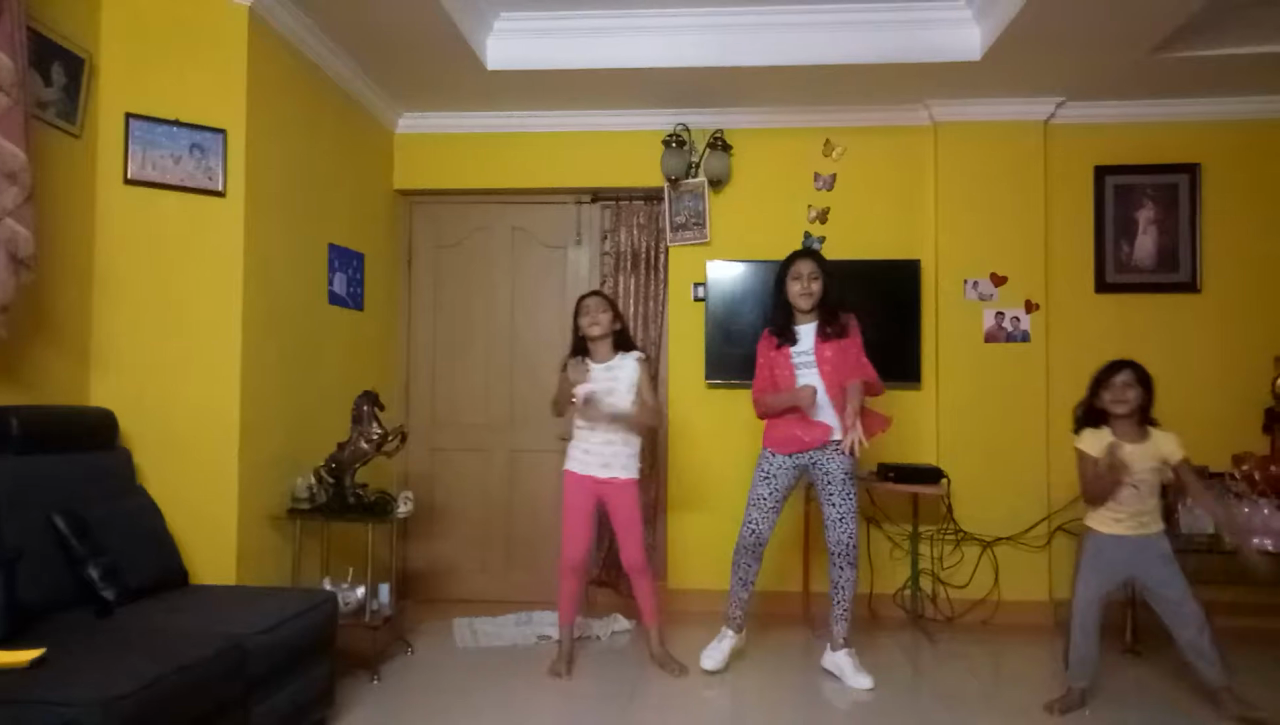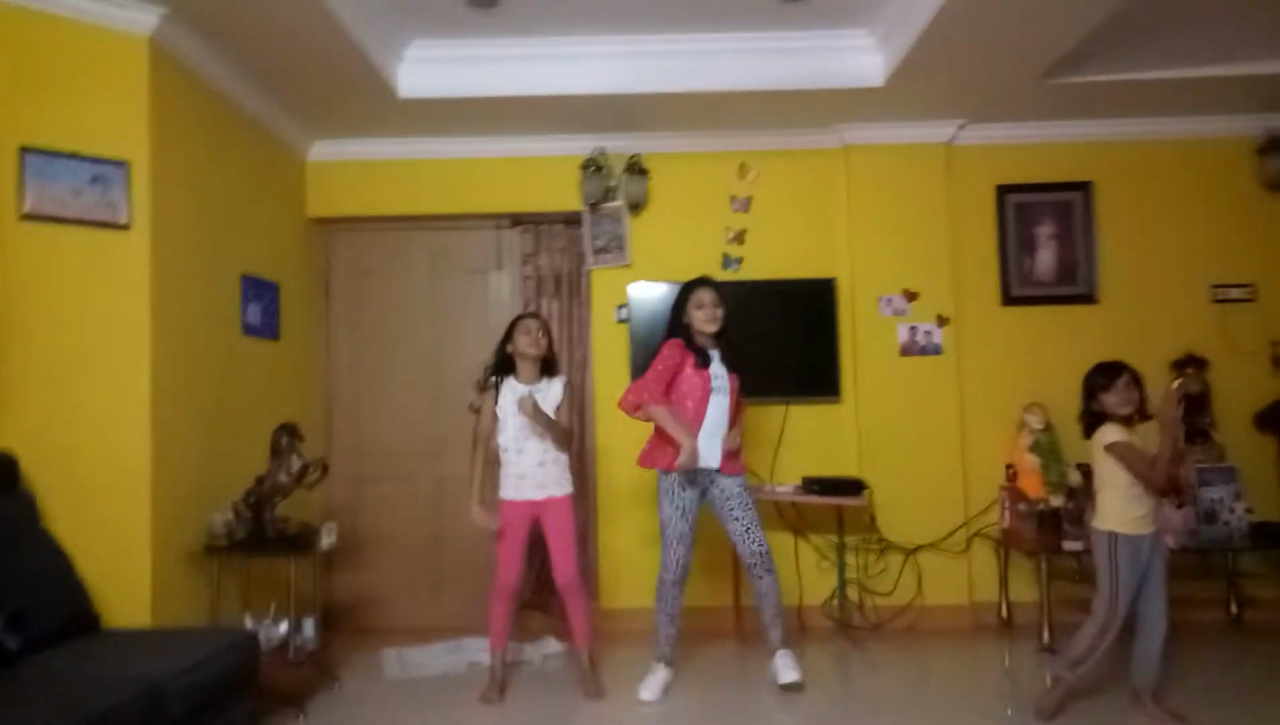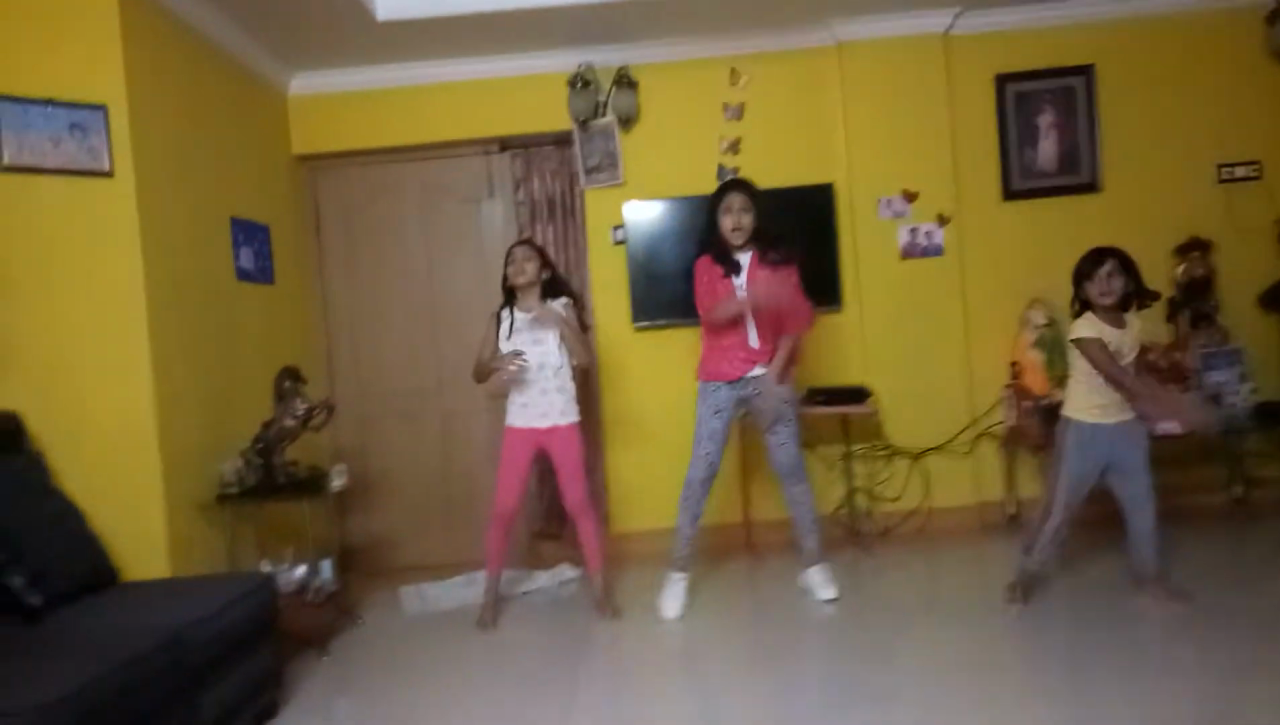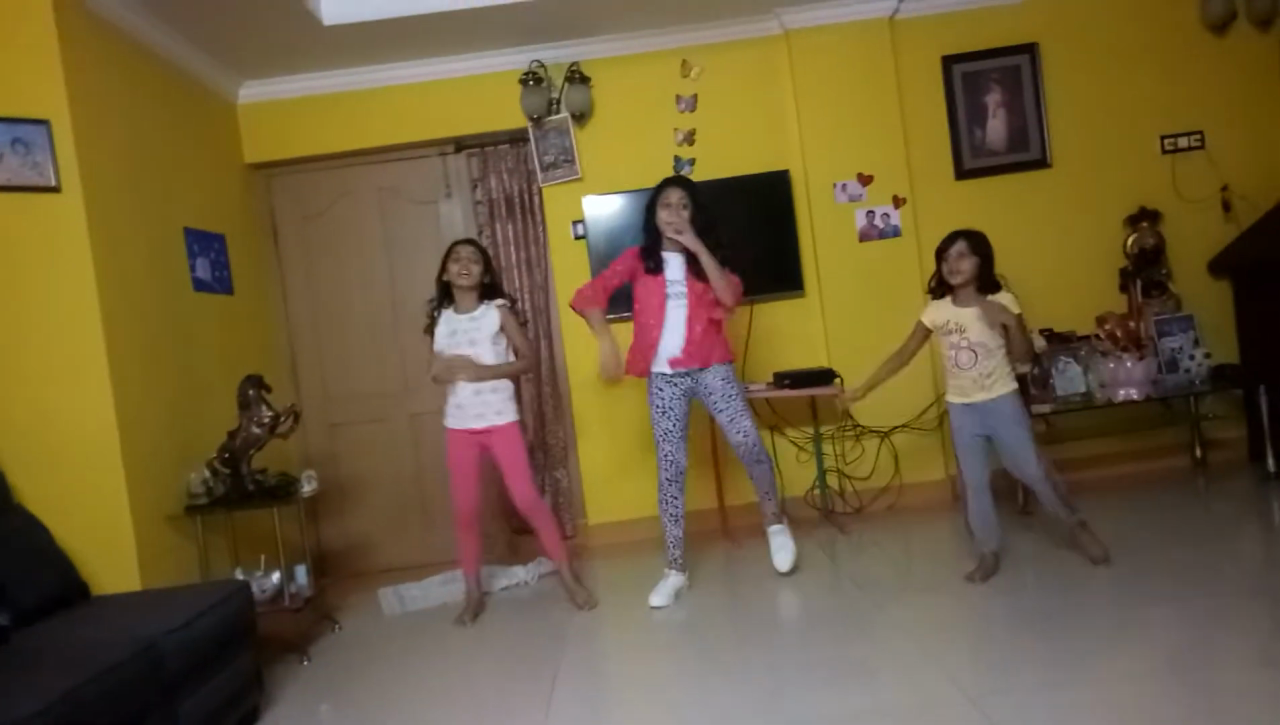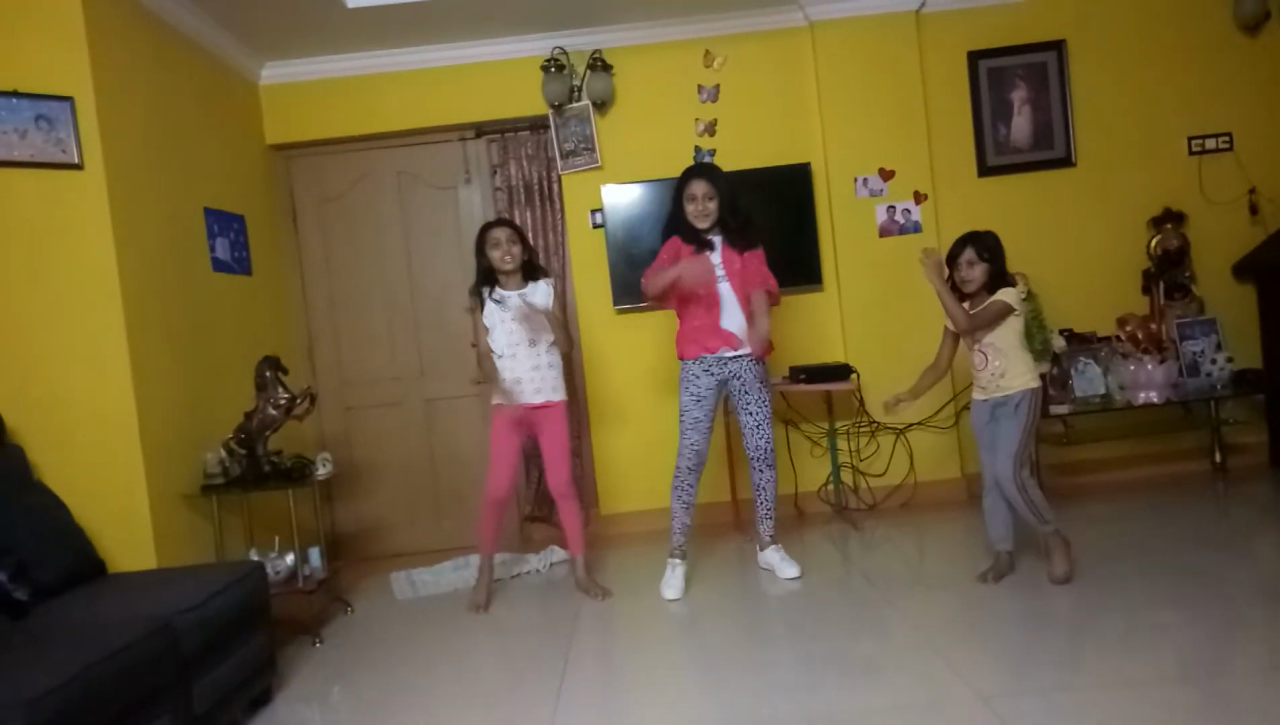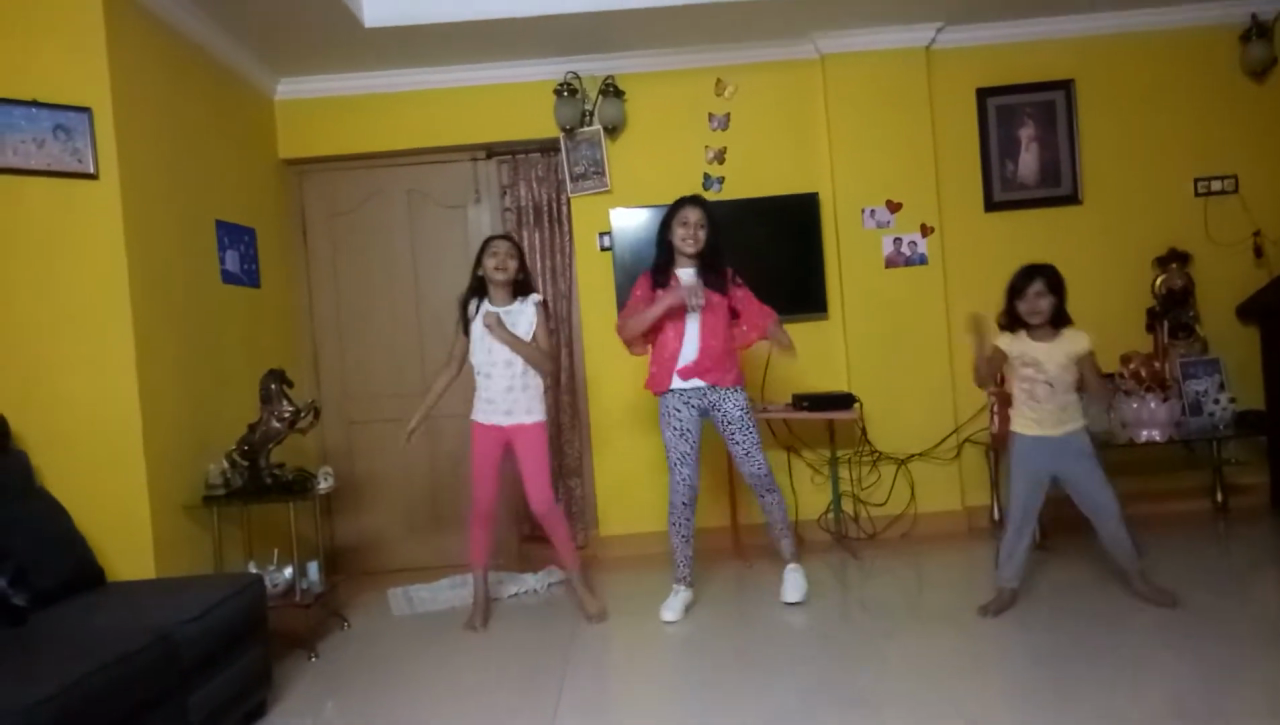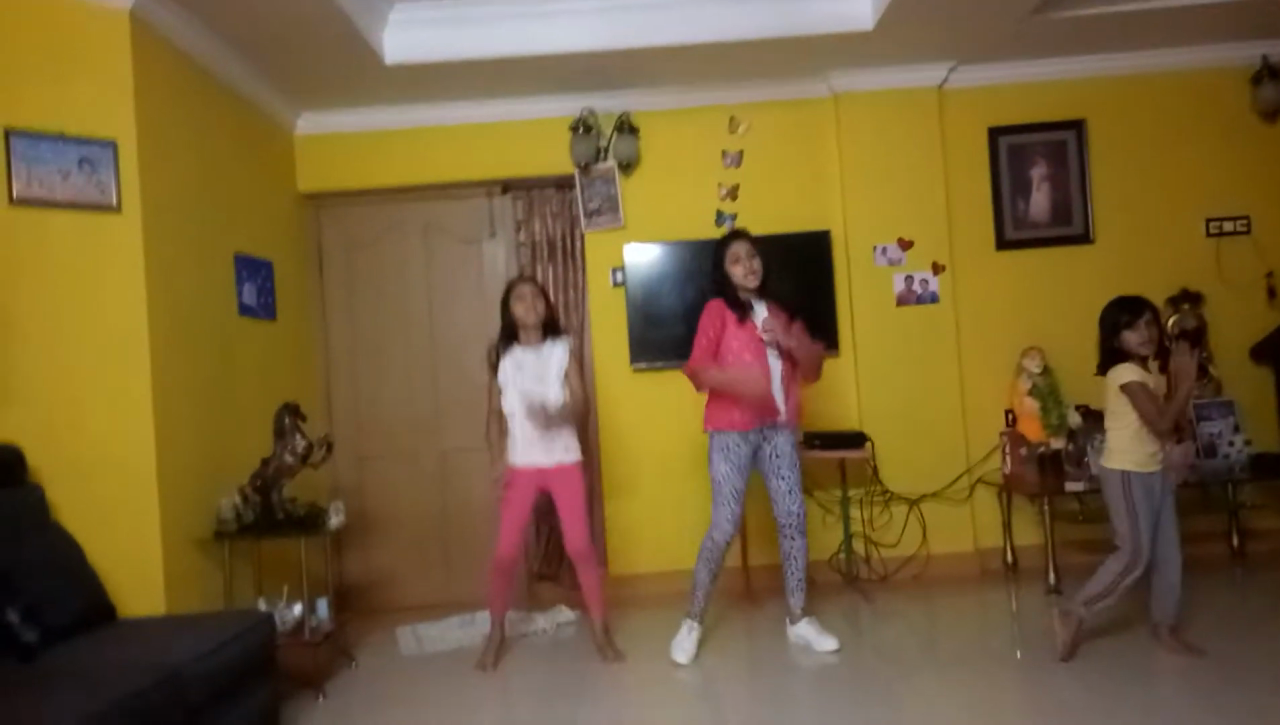
dt=0.5s
person 1, frame 1
left shoulder: (842, 326)
right shoulder: (771, 339)
left elbow: (856, 376)
right elbow: (761, 402)
left wrist: (853, 418)
right wrist: (793, 397)
left hip: (834, 447)
right hip: (782, 448)
left knee: (844, 544)
right knee: (752, 535)
left ankle: (838, 649)
right ankle: (732, 629)
person 1, frame 2
left shoulder: (724, 359)
right shoulder: (676, 349)
right elbow: (645, 398)
left wrist: (735, 433)
right wrist: (683, 439)
left hip: (723, 470)
right hip: (684, 471)
left knee: (757, 552)
right knee: (676, 565)
left ankle: (778, 650)
right ankle: (662, 663)
person 1, frame 3
left shoulder: (778, 261)
right shoulder: (708, 264)
left elbow: (795, 320)
right elbow: (711, 315)
left wrist: (775, 371)
right wrist: (751, 299)
left hip: (769, 377)
right hip: (721, 379)
left knee: (791, 467)
right knee: (701, 470)
left ankle: (814, 566)
right ankle: (677, 572)
person 1, frame 4
left shoulder: (704, 254)
right shoulder: (638, 259)
left elbow: (731, 298)
right elbow: (589, 297)
left wrist: (699, 251)
right wrist: (607, 344)
left hip: (711, 366)
right hip: (663, 376)
left knee: (749, 444)
right knee: (671, 471)
left ankle: (775, 522)
right ankle: (675, 570)
person 1, frame 5
left shoulder: (744, 243)
right shoulder: (678, 246)
left elbow: (763, 289)
right elbow: (650, 286)
left wrist: (760, 323)
right wrist: (680, 271)
left hip: (747, 359)
right hip: (700, 362)
left knee: (762, 450)
right knee: (690, 456)
left ankle: (768, 546)
right ankle: (677, 559)
person 1, frame 6
left shoulder: (721, 277)
right shoulder: (652, 281)
left elbow: (755, 315)
right elbow: (628, 332)
left wrist: (777, 333)
right wrist: (666, 303)
left hip: (723, 388)
right hip: (677, 394)
left knee: (758, 473)
right knee: (683, 489)
left ankle: (791, 562)
right ankle: (681, 586)
person 1, frame 7
left shoulder: (778, 313)
right shoulder: (718, 310)
left elbow: (812, 368)
right elbow: (700, 369)
left wrist: (791, 342)
right wrist: (739, 378)
left hip: (778, 428)
right hip: (734, 430)
left knee: (793, 519)
right knee: (724, 526)
left ankle: (798, 619)
right ankle: (693, 620)
person 2, frame 1
left shoulder: (635, 362)
right shoulder: (575, 366)
left elbow: (652, 417)
right elbow: (558, 409)
left wrist: (607, 414)
right wrist: (567, 389)
left hip: (622, 476)
right hip: (580, 472)
left knee: (636, 560)
right knee: (573, 558)
left ankle: (656, 645)
right ankle: (565, 645)
person 2, frame 2
left shoulder: (558, 387)
right shoulder: (497, 388)
left elbow: (566, 440)
right elbow: (482, 445)
left wrist: (542, 417)
right wrist: (476, 501)
left hip: (557, 495)
right hip: (515, 496)
left knee: (569, 579)
right knee: (507, 583)
left ankle: (585, 665)
right ankle: (497, 670)
person 2, frame 3
left shoulder: (562, 308)
right shoulder: (502, 317)
left elbow: (584, 358)
right elbow: (478, 373)
left wrist: (555, 321)
right wrist: (498, 363)
left hip: (563, 421)
right hip: (520, 424)
left knee: (579, 502)
right knee: (504, 508)
left ankle: (599, 587)
right ankle: (491, 594)
person 2, frame 4
left shoulder: (500, 310)
right shoulder: (441, 318)
left elbow: (526, 360)
right elbow: (436, 374)
left wrist: (486, 371)
right wrist: (442, 366)
left hip: (502, 420)
right hip: (460, 426)
left knee: (528, 501)
right knee: (466, 511)
left ankle: (569, 579)
right ankle: (474, 593)
person 2, frame 5
left shoulder: (544, 288)
right shoulder: (482, 299)
left elbow: (564, 342)
right elbow: (484, 356)
left wrist: (543, 320)
right wrist: (504, 391)
left hip: (551, 401)
right hip: (509, 404)
left knee: (563, 486)
right knee: (497, 490)
left ankle: (581, 571)
right ankle: (484, 573)
person 2, frame 6
left shoulder: (532, 307)
right shoulder: (472, 311)
left elbow: (546, 363)
right elbow: (454, 366)
left wrist: (507, 336)
right wrist: (422, 411)
left hip: (529, 419)
right hip: (486, 421)
left knee: (543, 503)
right knee: (481, 507)
left ankle: (578, 584)
right ankle: (480, 593)
person 2, frame 7
left shoulder: (562, 350)
right shoulder: (501, 357)
left elbow: (580, 404)
right elbow: (494, 415)
left wrist: (555, 413)
right wrist: (498, 459)
left hip: (565, 462)
right hip: (521, 466)
left knee: (579, 547)
right knee: (506, 552)
left ankle: (600, 630)
right ankle: (496, 634)
person 3, frame 1
left shoulder: (1164, 441)
right shoulder: (1091, 440)
left elbow: (1197, 490)
right elbow: (1093, 498)
left wrist: (1235, 532)
right wrist: (1108, 470)
left hip: (1150, 542)
right hip: (1103, 542)
left knee: (1188, 617)
right knee: (1083, 615)
left ankle: (1223, 691)
right ankle: (1077, 688)
person 3, frame 2
left shoulder: (1128, 434)
right shoulder: (1109, 435)
left elbow: (1164, 485)
right elbow: (1152, 480)
left wrist: (1172, 438)
right wrist: (1168, 428)
left hip: (1147, 537)
right hip: (1117, 537)
left knee: (1155, 619)
right knee: (1108, 616)
left ankle: (1145, 694)
right ankle: (1063, 680)
person 3, frame 3
left shoulder: (1133, 323)
right shoulder: (1085, 327)
right elbow: (1117, 375)
right wrist: (1169, 403)
left hip: (1124, 427)
right hip: (1082, 427)
left knee: (1141, 503)
right knee: (1062, 503)
left ankle: (1151, 576)
right ankle: (1029, 571)
person 3, frame 4
left shoulder: (1002, 302)
right shoulder: (936, 310)
left elbow: (1023, 355)
right elbow: (903, 354)
left wrist: (1009, 321)
right wrist: (864, 387)
left hip: (1002, 400)
right hip: (962, 408)
left knee: (1033, 471)
right knee: (975, 483)
left ankle: (1077, 526)
right ankle: (988, 553)
person 3, frame 5
left shoulder: (1007, 297)
right shoulder: (958, 311)
left elbow: (969, 325)
right elbow: (941, 365)
left wrist: (937, 282)
right wrist: (908, 395)
left hip: (1019, 396)
right hip: (983, 403)
left knee: (1008, 471)
right knee: (991, 480)
left ankle: (1052, 536)
right ankle: (1003, 553)
person 3, frame 6
left shoulder: (1074, 340)
right shoulder: (1008, 342)
left elbow: (1093, 382)
right elbow: (984, 381)
right wrist: (980, 343)
left hip: (1071, 438)
right hip: (1028, 442)
left knee: (1106, 509)
right knee: (1019, 516)
left ankle: (1135, 577)
right ankle: (1006, 587)
person 3, frame 7
left shoulder: (1149, 374)
right shoulder: (1126, 375)
left elbow: (1170, 423)
right elbow: (1161, 425)
right wrist: (1184, 383)
left hip: (1157, 475)
right hip: (1126, 476)
left knee: (1168, 555)
right knee: (1135, 555)
left ankle: (1165, 626)
right ankle: (1075, 613)
